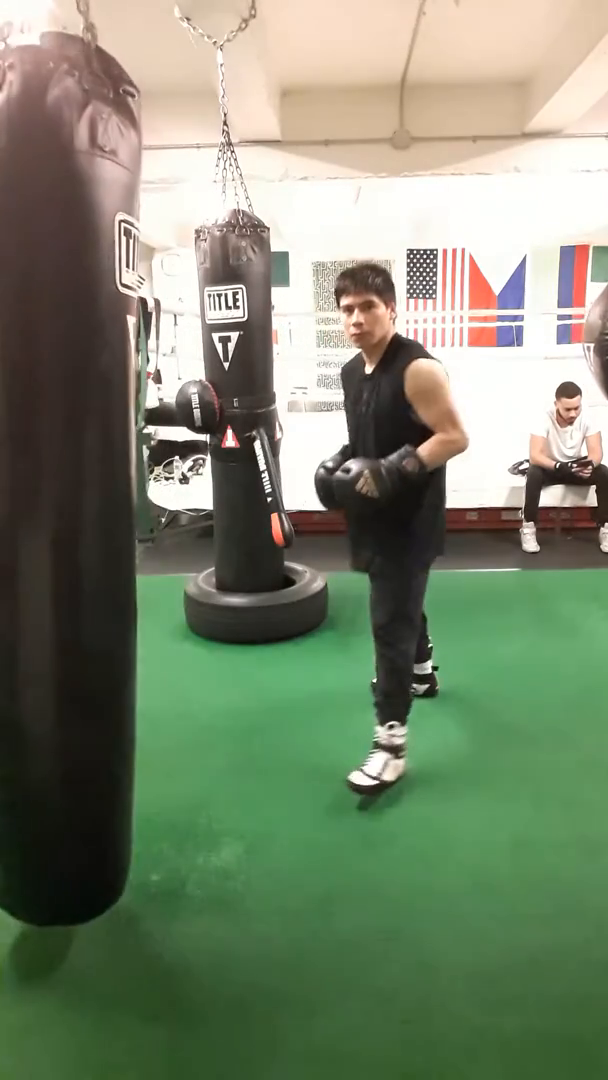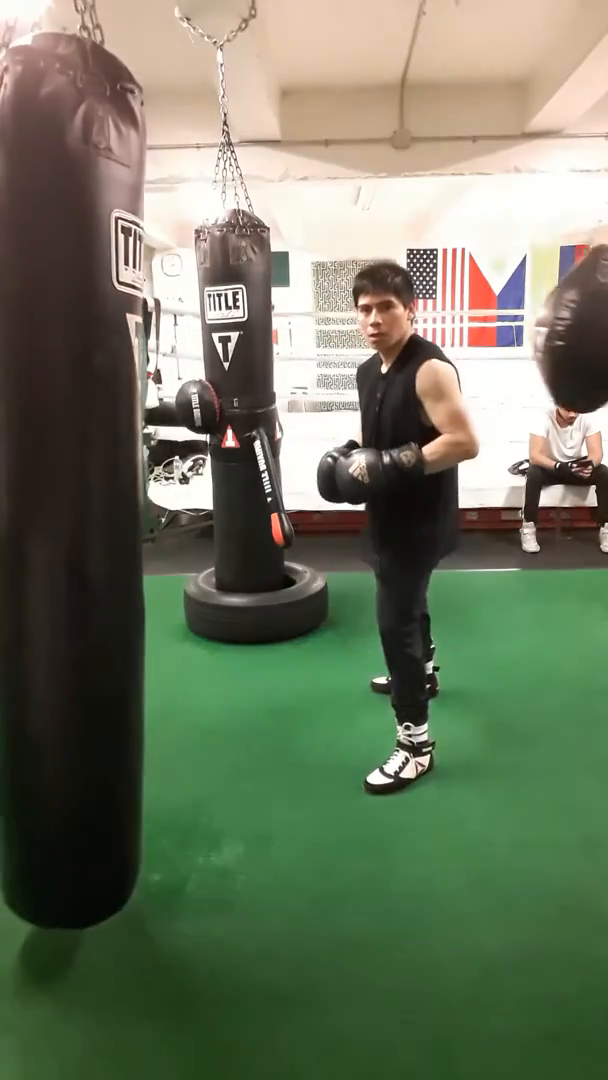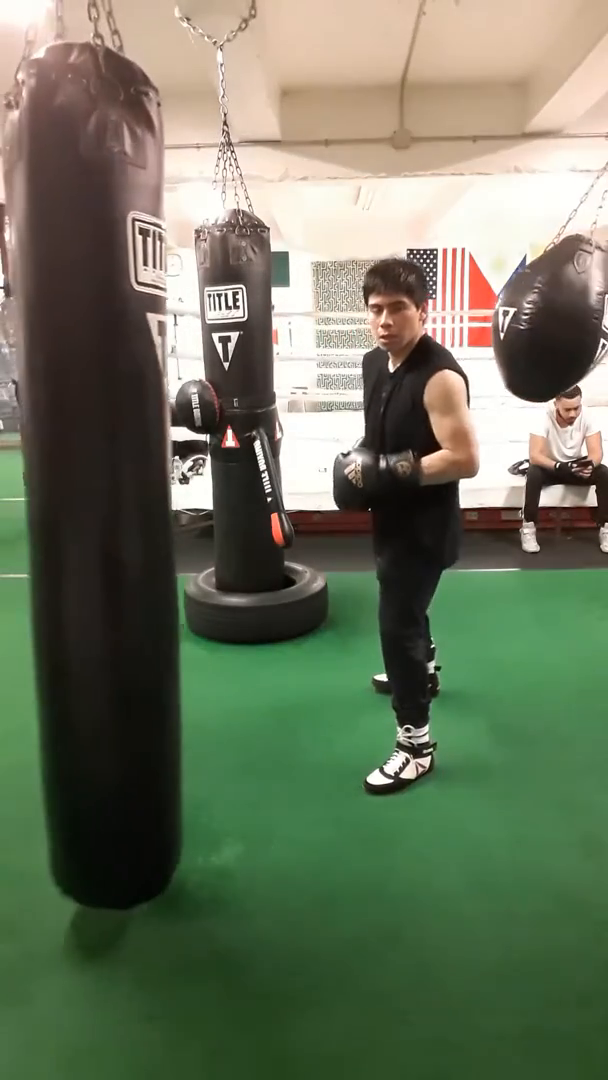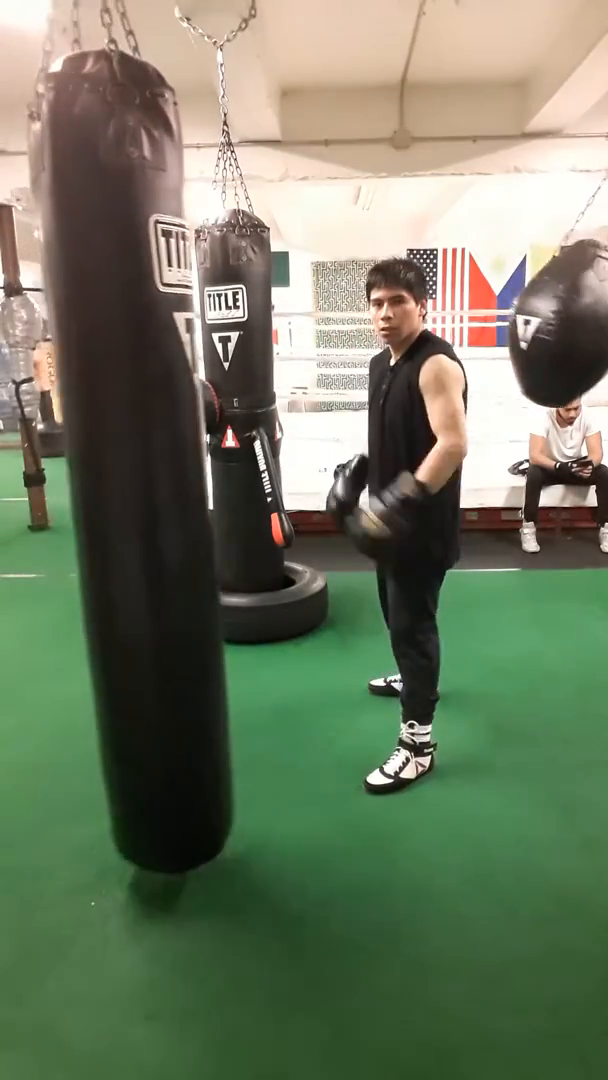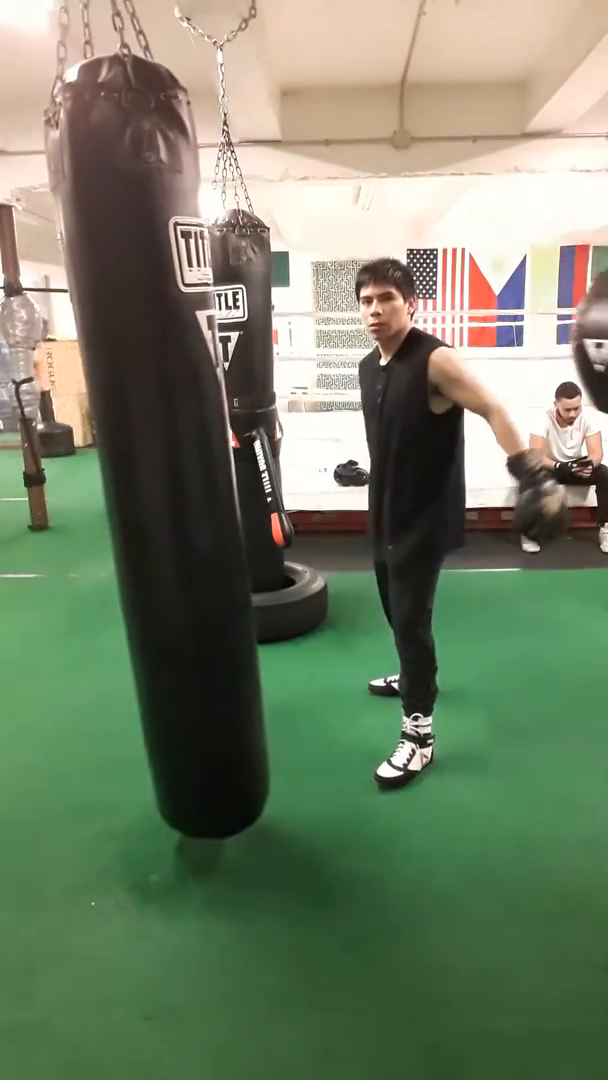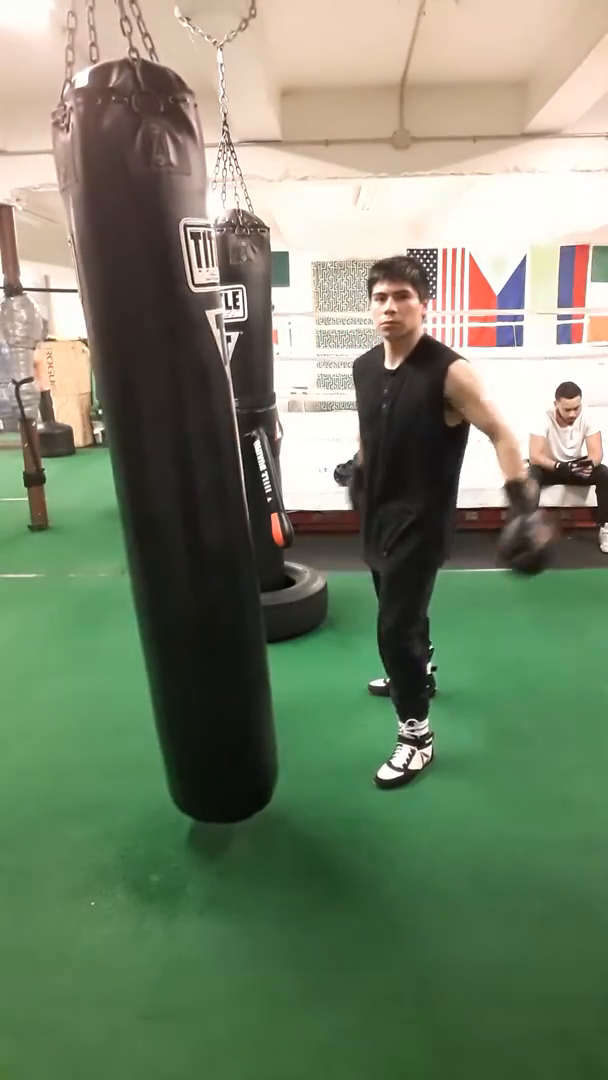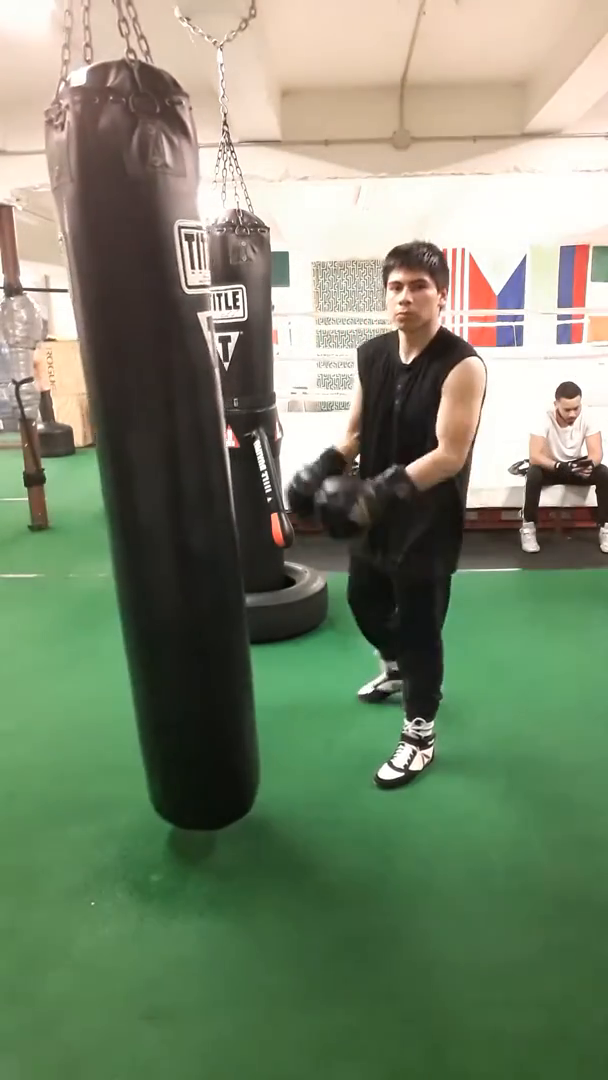
dt=0.3s
person 1, frame 1
left shoulder: (416, 367)
right shoulder: (352, 372)
left elbow: (455, 437)
left wrist: (393, 470)
right wrist: (342, 464)
left hip: (409, 517)
right hip: (376, 514)
left knee: (390, 618)
right knee: (402, 600)
left ankle: (392, 742)
right ankle: (421, 669)
person 1, frame 2
left shoulder: (430, 368)
right shoulder: (368, 371)
left elbow: (464, 441)
left wrist: (392, 465)
right wrist: (349, 456)
left hip: (420, 517)
right hip: (390, 514)
left knee: (395, 619)
right knee: (406, 598)
left ankle: (416, 743)
right ankle: (421, 671)
person 1, frame 3
left shoulder: (440, 376)
right shoulder: (375, 362)
left elbow: (464, 460)
left wrist: (384, 470)
right wrist: (358, 460)
left hip: (423, 524)
right hip: (393, 518)
left knee: (398, 625)
right knee: (404, 612)
left ankle: (416, 745)
right ankle: (420, 674)
person 1, frame 4
left shoulder: (437, 364)
right shoulder: (381, 363)
left elbow: (453, 444)
left wrist: (397, 504)
right wrist: (355, 473)
left hip: (423, 521)
right hip: (390, 516)
left knee: (412, 620)
right knee: (395, 610)
left ankle: (418, 743)
right ankle: (415, 678)
person 1, frame 5
left shoulder: (433, 360)
right shoulder: (368, 366)
left elbow: (493, 412)
left wrist: (533, 477)
left hip: (424, 514)
right hip: (387, 510)
left knee: (409, 615)
right knee: (396, 607)
left ankle: (419, 734)
right ankle: (414, 674)
person 1, frame 6
left shoulder: (449, 371)
right shoulder: (364, 367)
left elbow: (501, 434)
left wrist: (525, 507)
right wrist: (360, 482)
left hip: (421, 521)
right hip: (380, 515)
left knee: (394, 627)
right knee: (403, 613)
left ankle: (416, 735)
right ankle: (418, 673)
person 1, frame 7
left shoulder: (463, 366)
right shoulder: (371, 355)
left elbow: (451, 456)
left wrist: (379, 491)
right wrist: (322, 470)
left hip: (428, 526)
right hip: (374, 520)
left knee: (418, 629)
right knee: (365, 605)
left ankle: (419, 737)
right ankle: (398, 672)
